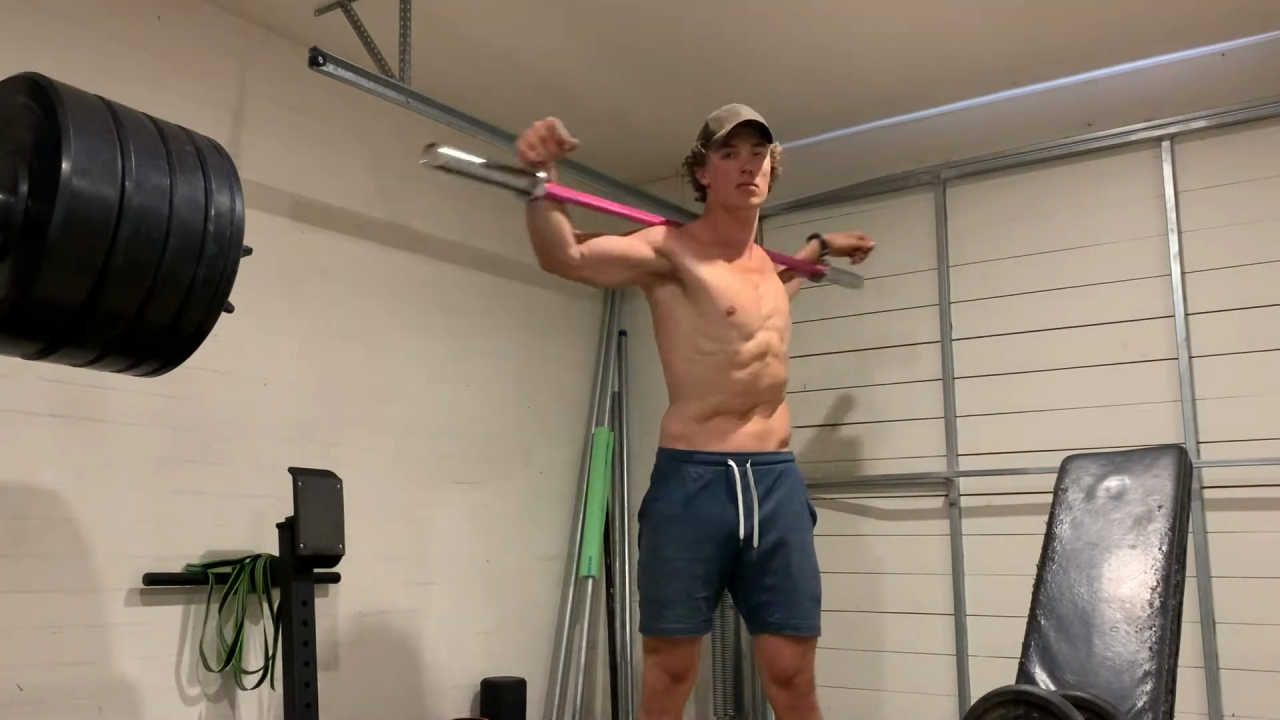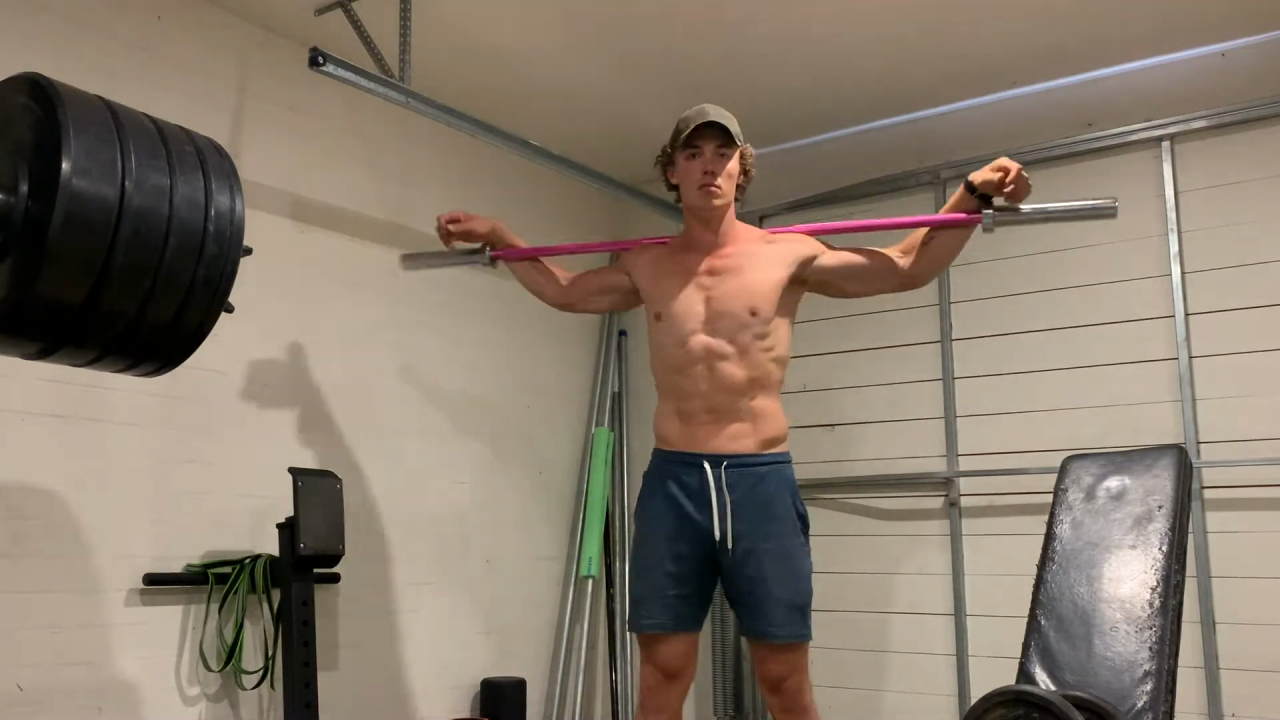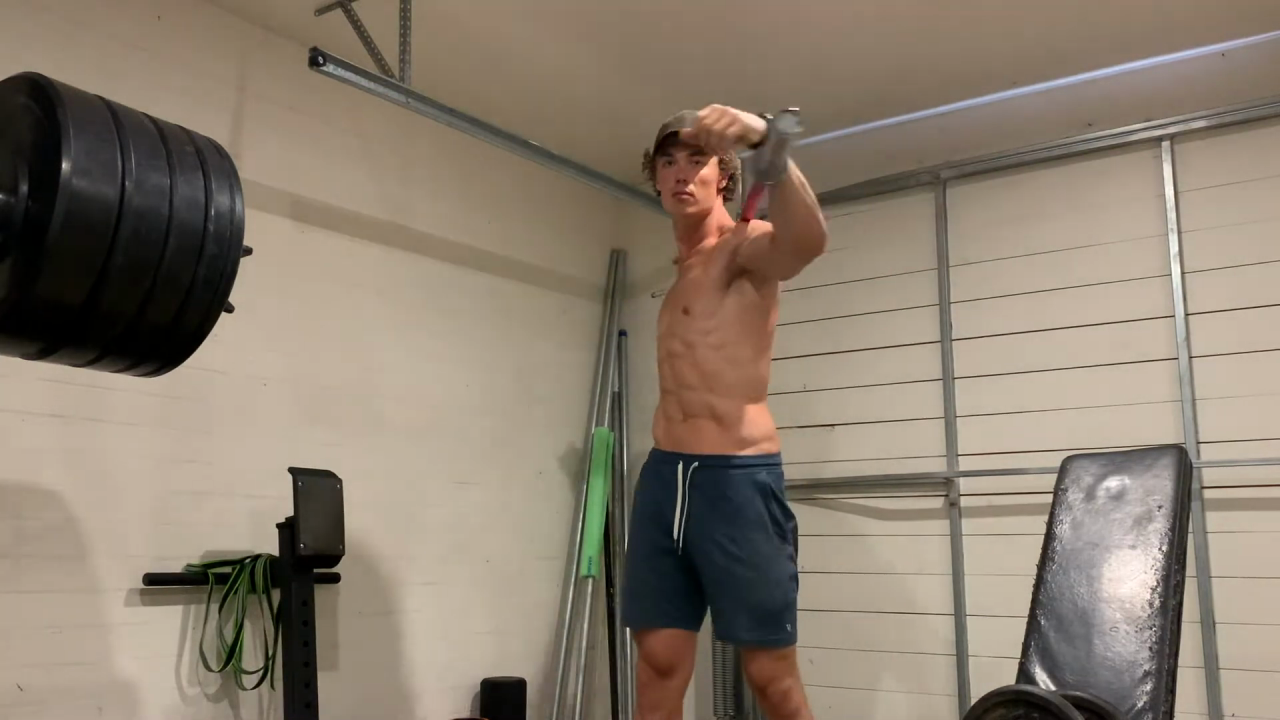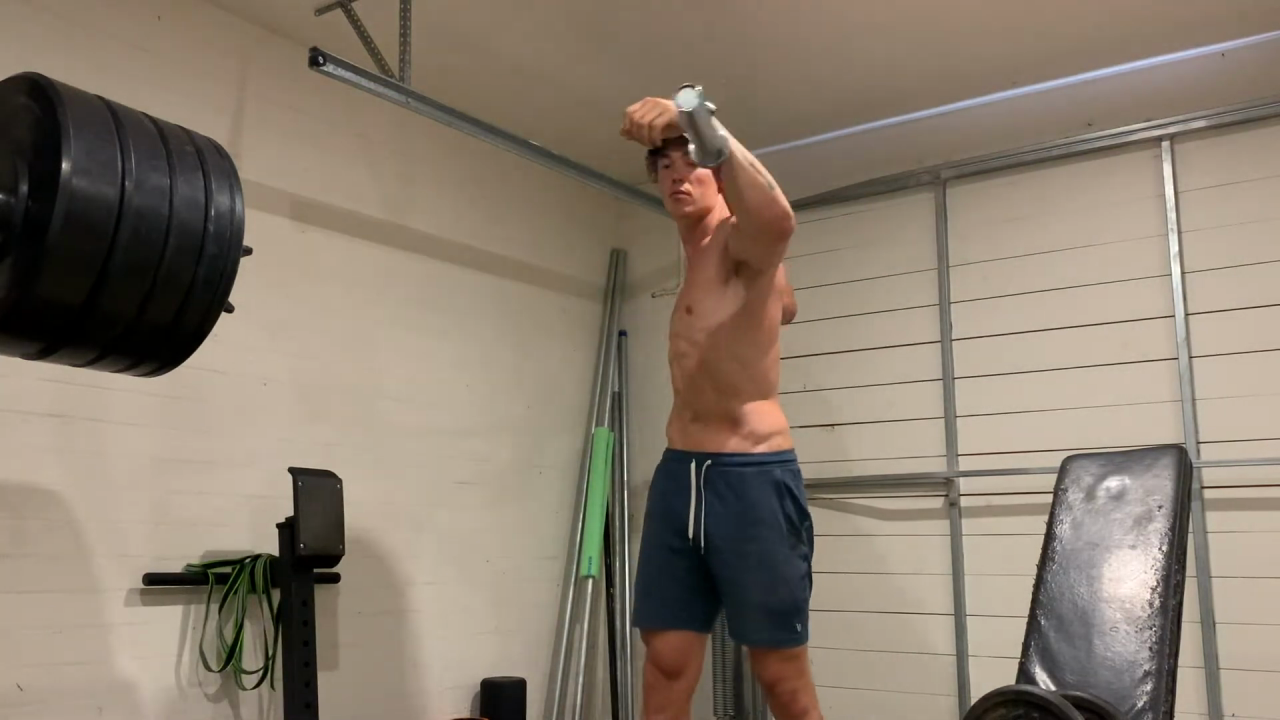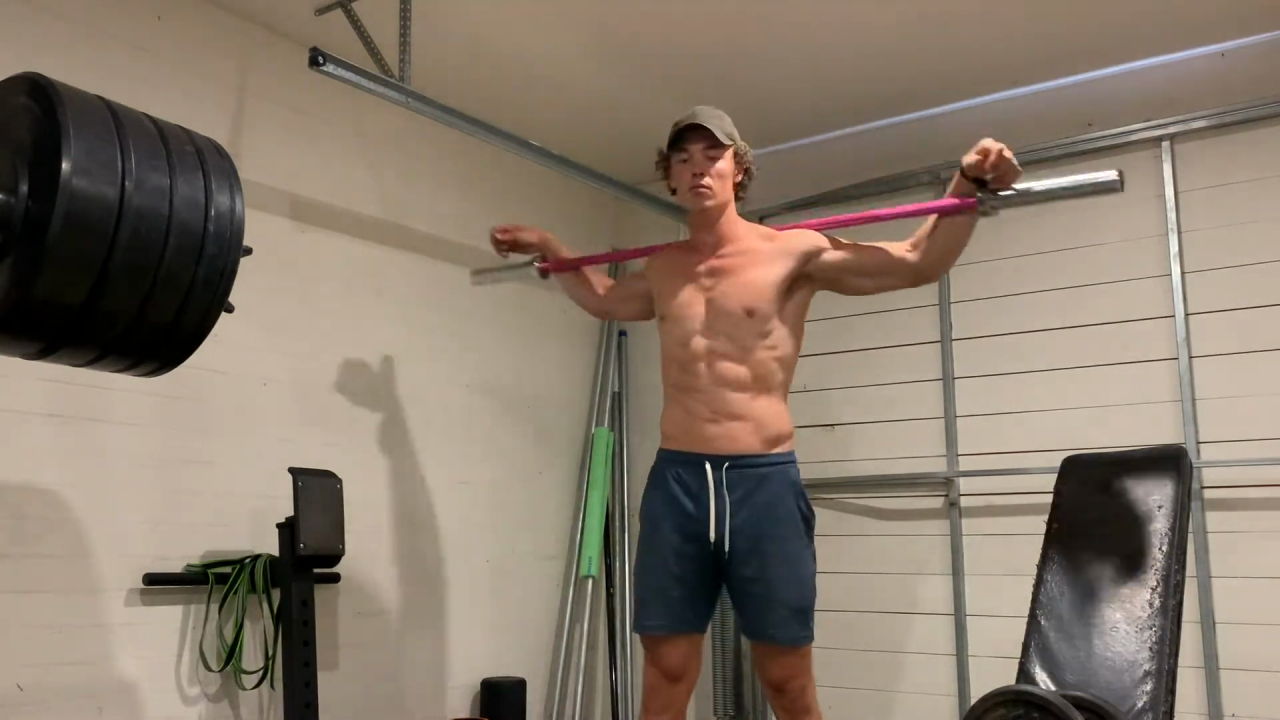
dt=0.5s
person 1, frame 1
left shoulder: (765, 266)
right shoulder: (671, 248)
right elbow: (562, 254)
left wrist: (820, 249)
right wrist: (535, 174)
left hip: (777, 483)
right hip: (690, 483)
person 1, frame 2
left shoulder: (787, 254)
right shoulder: (646, 265)
left elbow: (909, 269)
right elbow: (566, 292)
left wrist: (971, 196)
right wrist: (500, 238)
left hip: (761, 482)
right hip: (672, 483)
right knee: (663, 669)
person 1, frame 3
left shoulder: (746, 244)
right shoulder: (687, 269)
left elbow: (807, 237)
left wrist: (761, 143)
left hip: (740, 481)
right hip: (664, 476)
right knee: (659, 665)
person 1, frame 4
left shoulder: (742, 242)
right shoulder: (705, 264)
left elbow: (776, 218)
right elbow: (781, 303)
left hip: (753, 479)
right hip: (678, 479)
right knee: (666, 667)
person 1, frame 5
left shoulder: (791, 251)
right shoulder: (664, 269)
left elbow: (920, 263)
right elbow: (604, 299)
left wrist: (970, 185)
right wrist: (550, 252)
left hip: (765, 483)
right hip: (677, 481)
right knee: (666, 671)
